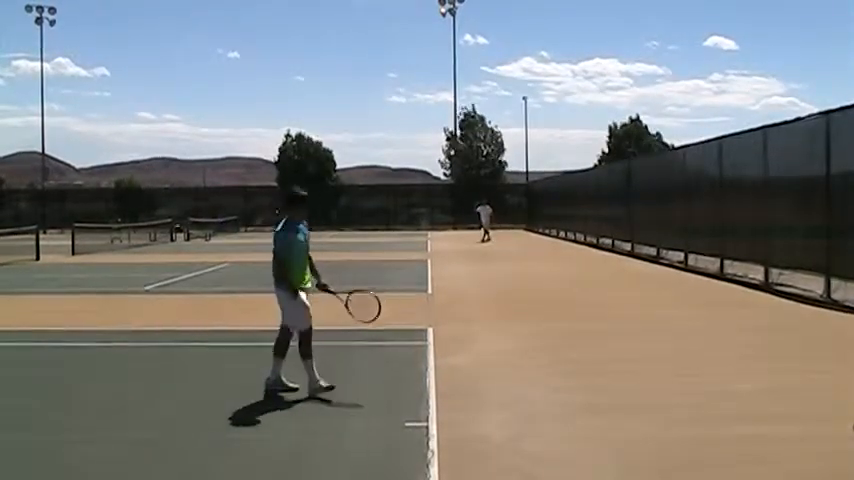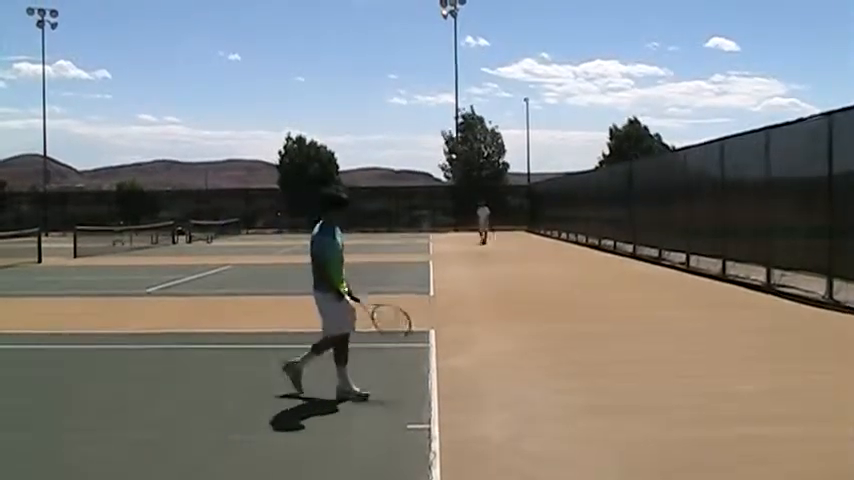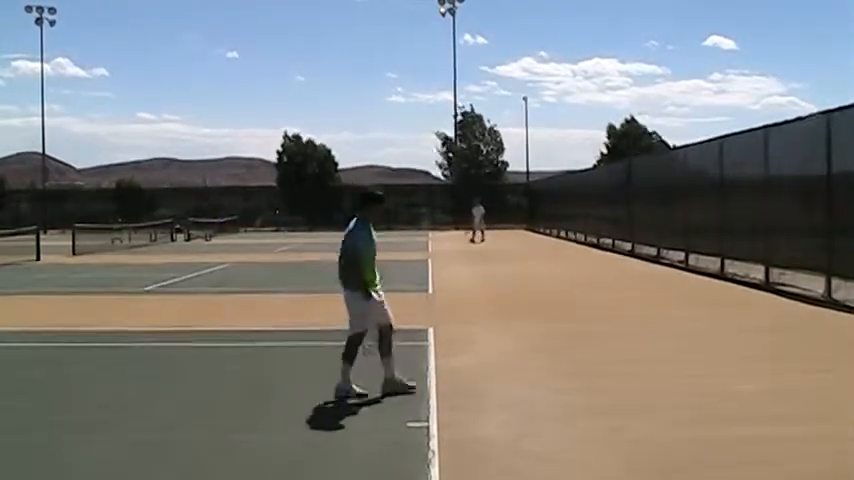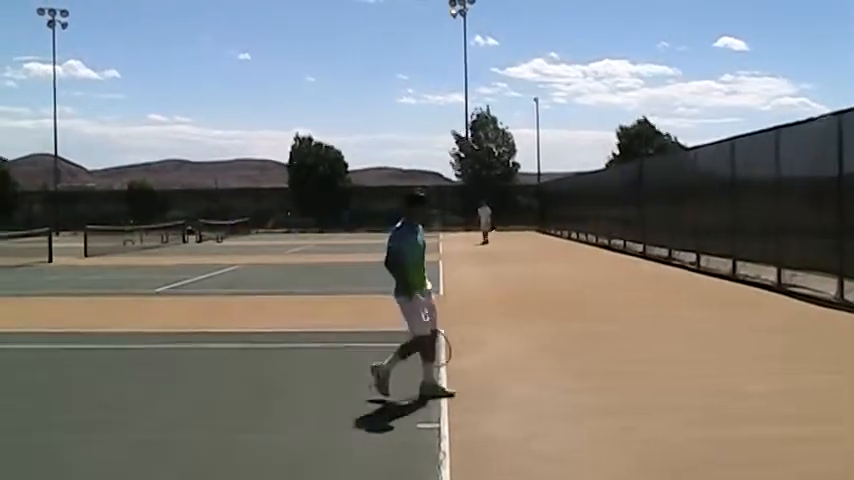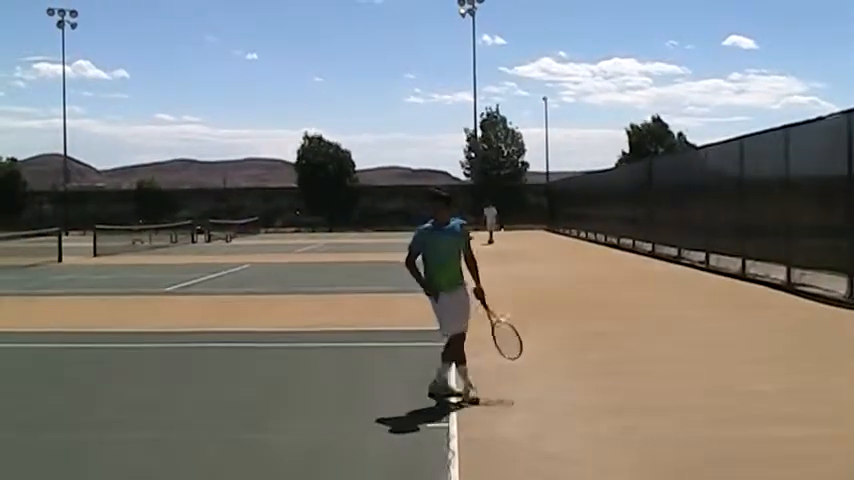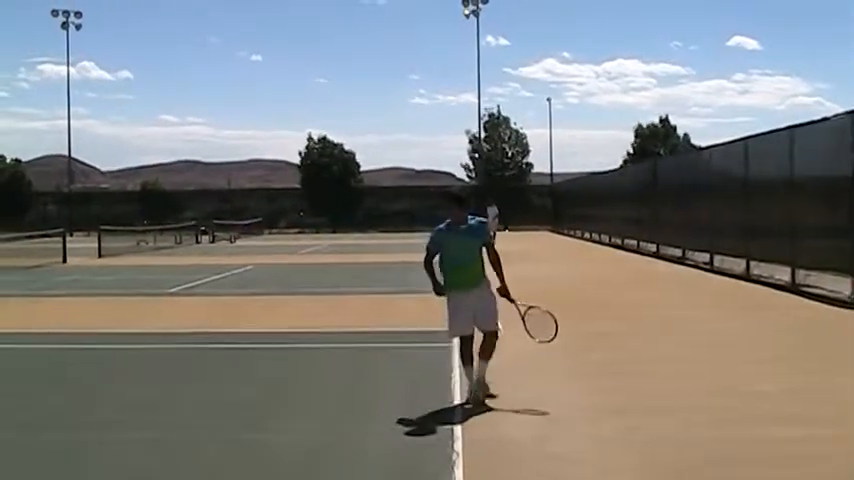
dt=0.3s
person 1, frame 1
left shoulder: (303, 227)
right shoulder: (283, 232)
right elbow: (279, 265)
left wrist: (317, 278)
right wrist: (292, 289)
left hip: (301, 286)
right hip: (289, 290)
left knee: (287, 331)
right knee: (305, 331)
left ankle: (274, 378)
right ankle: (314, 383)
person 1, frame 2
left shoulder: (334, 230)
right shoulder: (321, 235)
right elbow: (318, 268)
left wrist: (345, 287)
right wrist: (337, 291)
left hip: (337, 291)
right hip: (329, 293)
left knee: (333, 337)
right knee: (341, 336)
left ankle: (297, 365)
right ankle: (345, 386)
person 1, frame 3
left shoulder: (365, 227)
right shoulder: (356, 230)
right elbow: (350, 263)
right wrist: (365, 289)
left hip: (371, 288)
right hip: (359, 291)
left knee: (386, 329)
right knee: (358, 335)
left ankle: (390, 379)
right ankle: (344, 386)
person 1, frame 4
left shoulder: (418, 229)
right shoulder: (400, 232)
right elbow: (390, 262)
right wrist: (406, 287)
left hip: (423, 289)
right hip: (409, 293)
left knee: (431, 336)
right knee: (421, 338)
left ankle: (429, 383)
right ankle: (384, 369)
person 1, frame 5
left shoulder: (460, 227)
right shoulder: (424, 233)
left elbow: (468, 256)
right elbow: (410, 261)
left wrist: (477, 285)
right wrist: (425, 286)
left hip: (459, 289)
right hip: (440, 293)
left knee: (456, 339)
right knee: (456, 338)
left ankle: (440, 383)
right ankle: (467, 386)
person 1, frame 6
left shoulder: (480, 226)
right shoulder: (441, 233)
left elbow: (492, 254)
right elbow: (428, 260)
left wrist: (502, 283)
right wrist: (435, 283)
left hip: (481, 288)
right hip: (457, 293)
left knee: (491, 334)
right knee: (466, 339)
left ankle: (480, 379)
right ankle: (473, 387)
